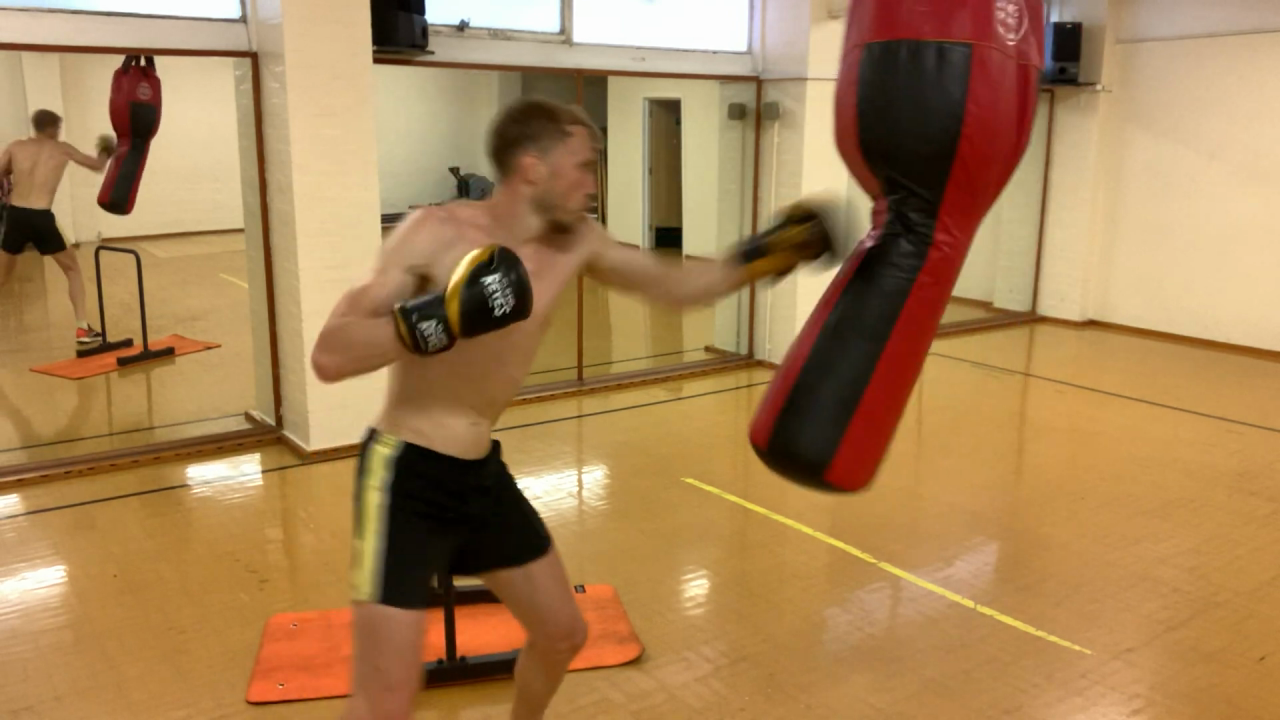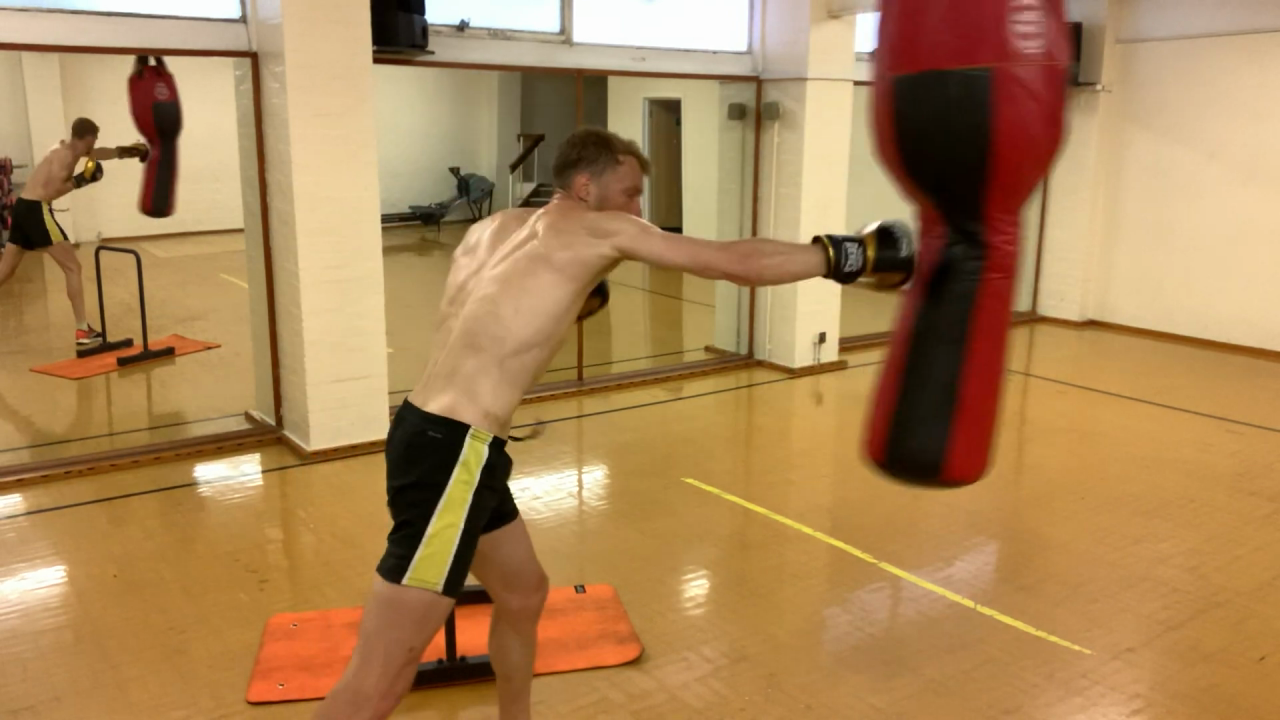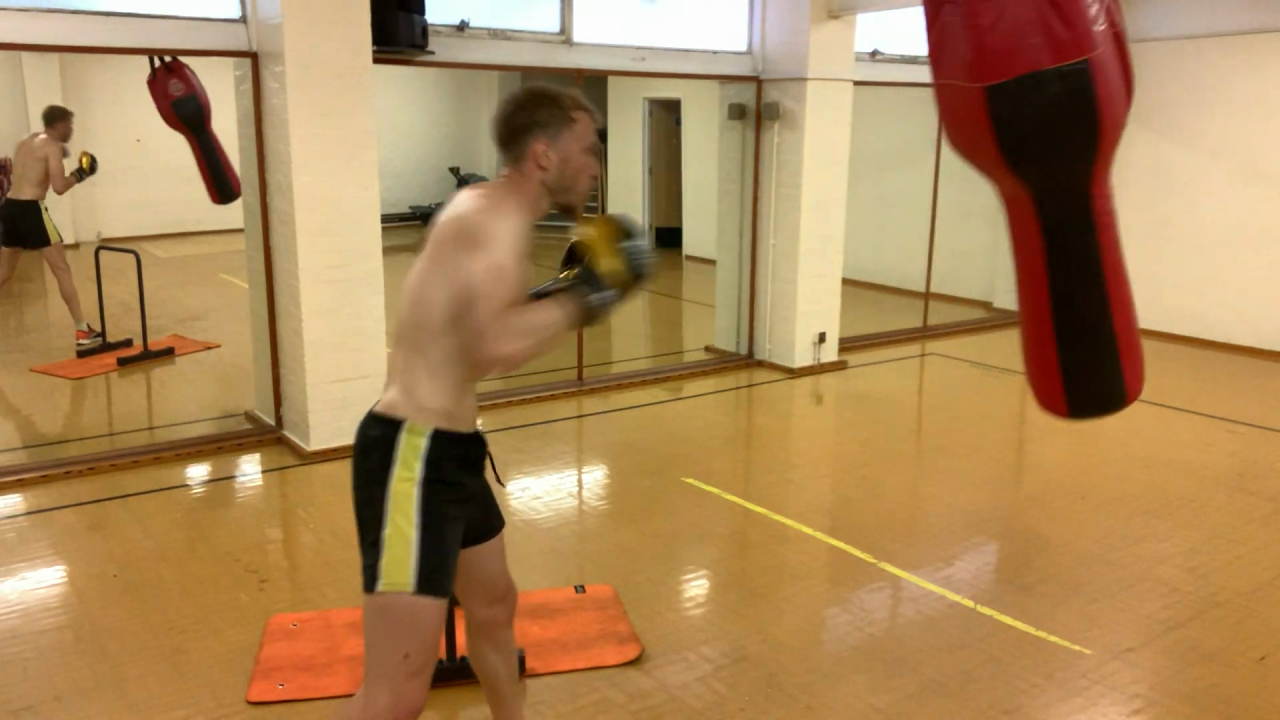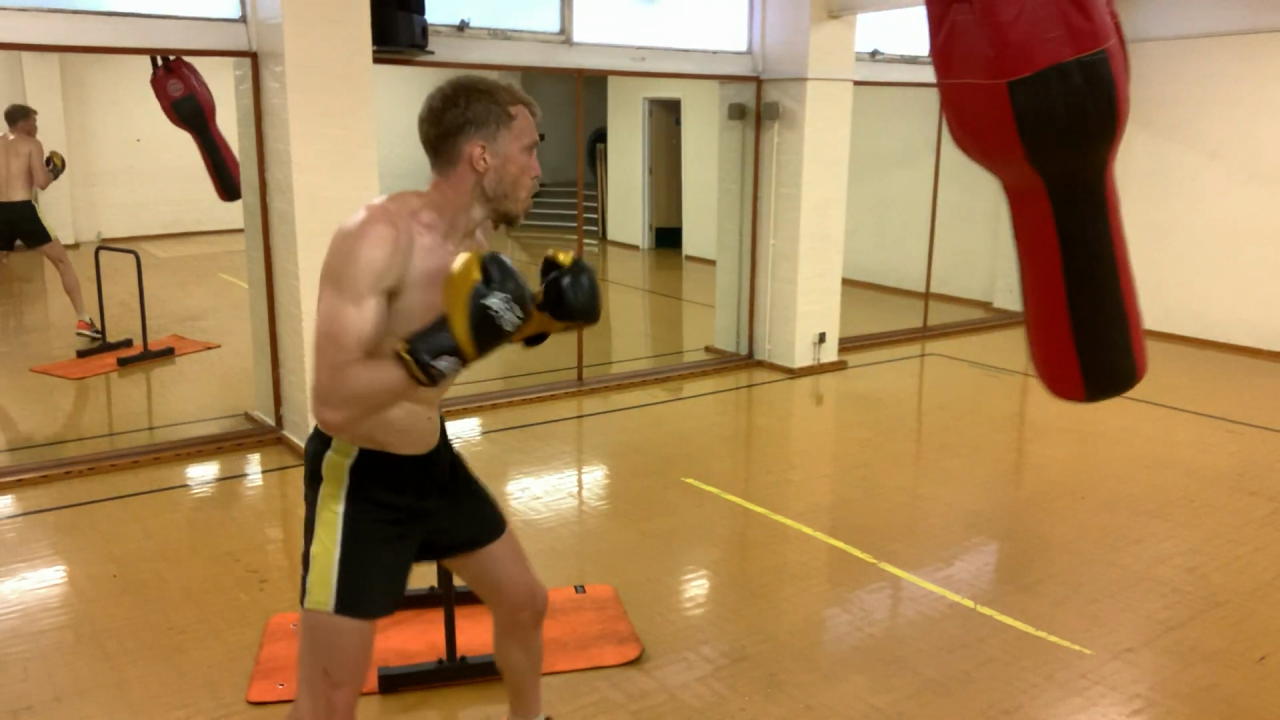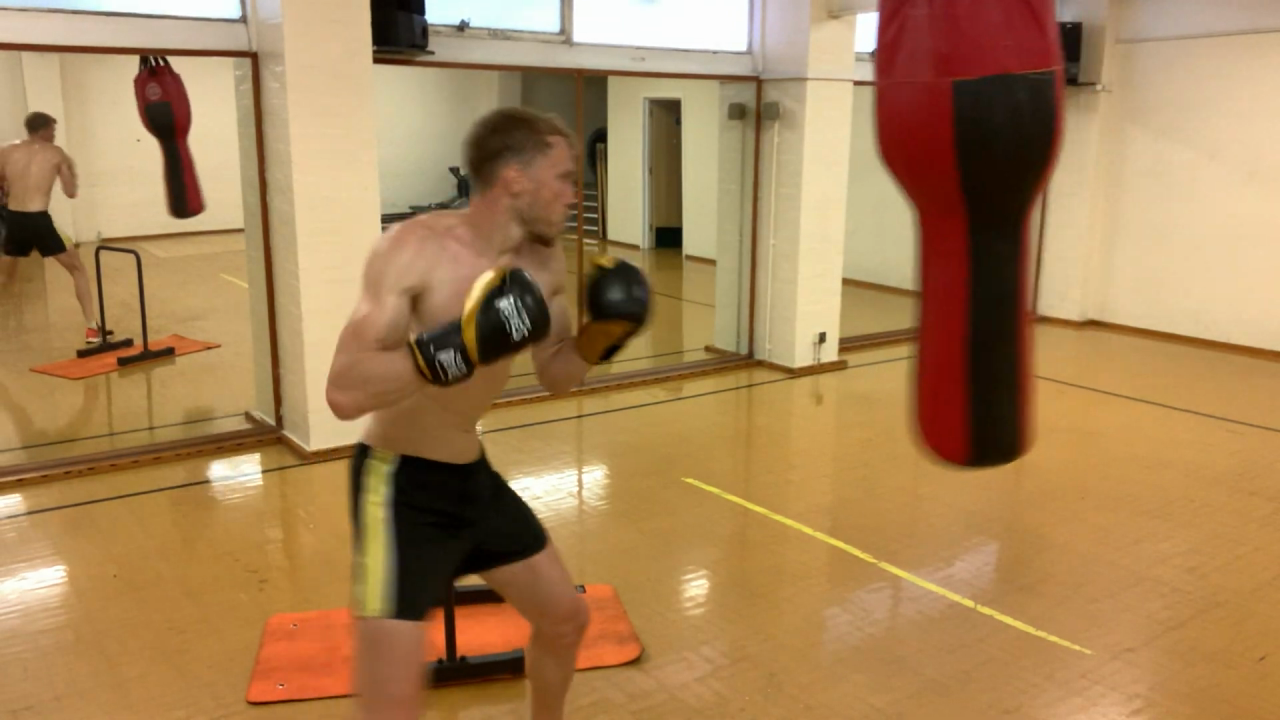
dt=0.3s
person 1, frame 1
left shoulder: (572, 240)
right shoulder: (431, 233)
left elbow: (676, 285)
right elbow: (329, 358)
left wrist: (770, 252)
right wrist: (440, 316)
left hip: (480, 474)
right hip: (405, 477)
left knee: (562, 631)
person 1, frame 2
left shoulder: (493, 228)
right shoulder: (599, 230)
right elbow: (733, 261)
right wrist: (846, 255)
left hip: (447, 441)
right hip: (453, 455)
left knee: (524, 593)
person 1, frame 3
left shoulder: (480, 210)
right shoulder: (499, 211)
right elbow: (499, 346)
left wrist: (568, 285)
right wrist: (593, 288)
left hip: (445, 449)
right hip: (414, 456)
left knee: (495, 601)
person 1, frame 4
left shoulder: (478, 233)
right shoulder: (378, 237)
right elbow: (334, 406)
left wrist: (540, 315)
right wrist: (448, 338)
left hip: (434, 461)
right hip: (360, 479)
left knee: (524, 603)
person 1, frame 5
left shoulder: (542, 259)
right shoulder: (413, 249)
left elbow: (557, 376)
right elbow: (345, 393)
left wrist: (604, 330)
right wrist: (459, 343)
left hip: (472, 478)
right hip: (399, 489)
left knee: (565, 617)
person 2, frame 1
right shoulder: (62, 149)
right elbow: (98, 166)
right wrist: (106, 151)
right hip: (42, 218)
right knee: (73, 270)
right ankle: (83, 329)
person 2, frame 2
left shoulder: (67, 148)
right shoulder: (66, 154)
left elbow: (99, 154)
right elbow: (52, 191)
left wrist: (129, 150)
right wrist: (80, 180)
left hip: (22, 207)
right hip: (36, 210)
right knee: (72, 268)
right ankle: (83, 330)
person 2, frame 3
left shoulder: (27, 141)
right shoulder: (52, 146)
right elbow: (59, 187)
right wrist: (80, 173)
right hip: (30, 209)
right knee: (62, 270)
right ankle: (82, 330)
person 2, frame 4
right shoulder: (31, 144)
right elbow: (41, 183)
right wrist: (56, 170)
right hip: (23, 211)
right knee: (63, 264)
right ankle: (84, 322)
person 2, frame 5
right shoulder: (56, 153)
right elbow: (71, 192)
right wrist: (70, 173)
right hip: (39, 220)
right knee: (78, 270)
right ankle: (92, 329)
